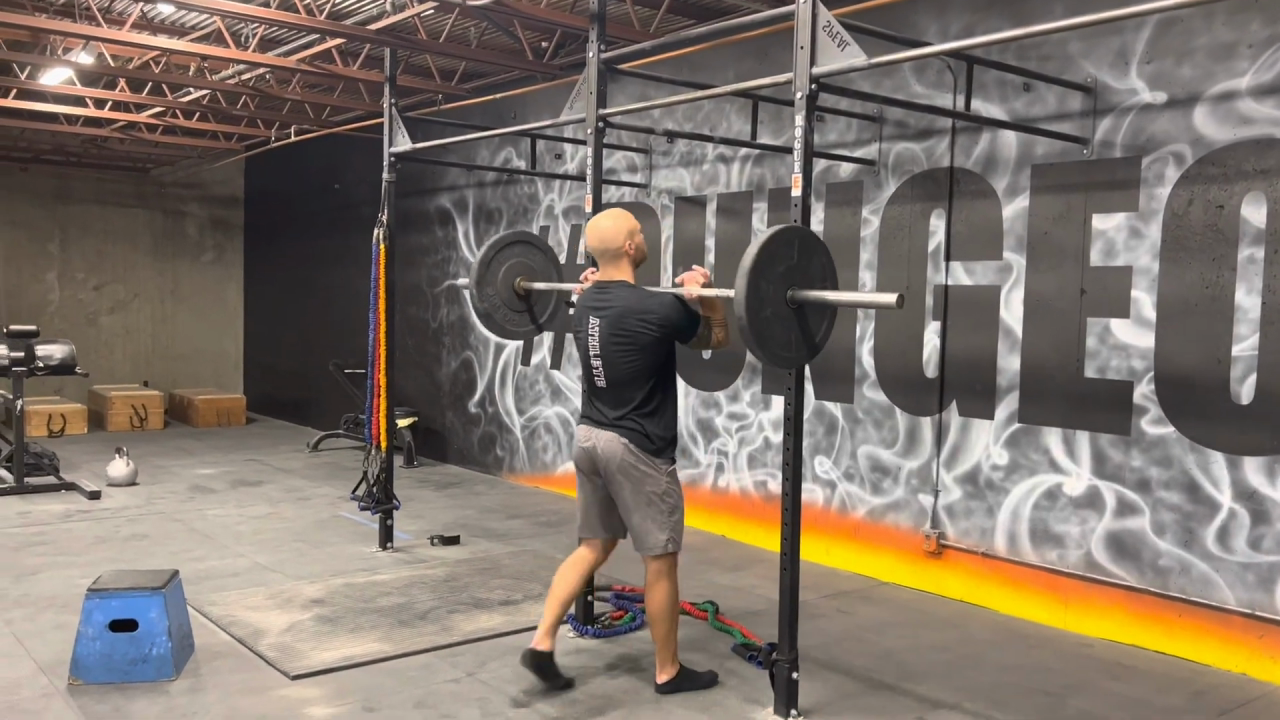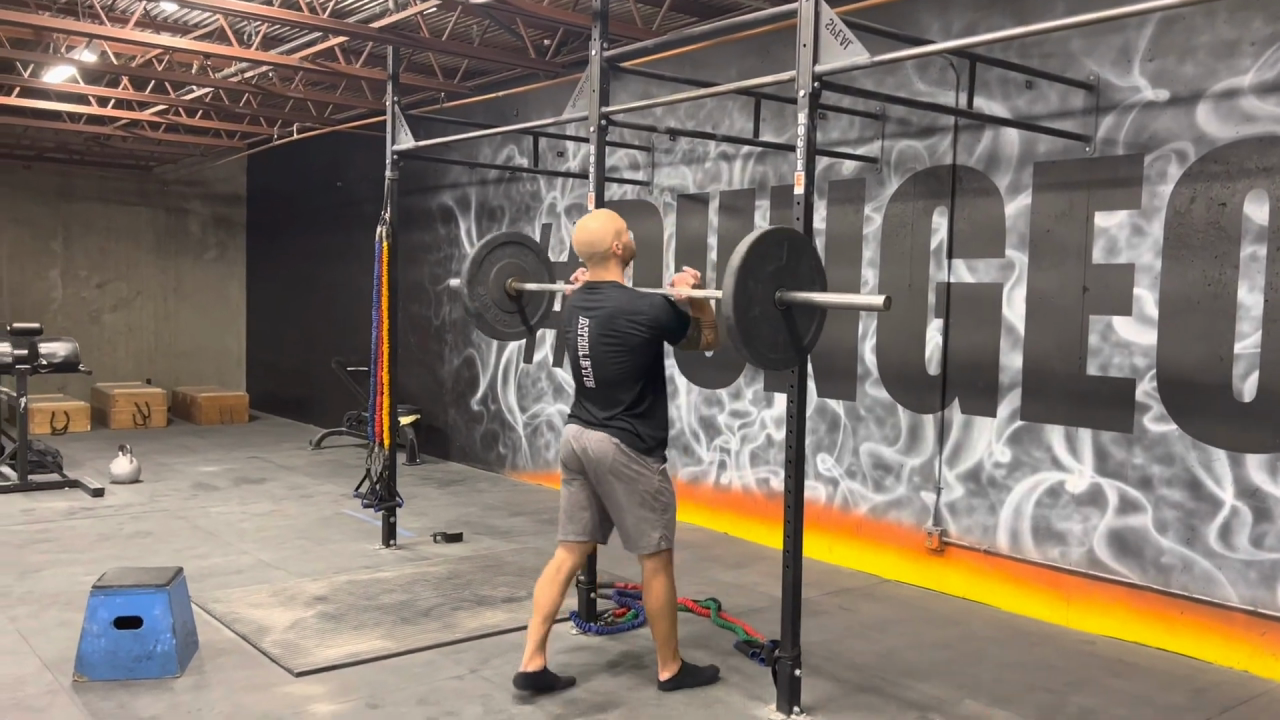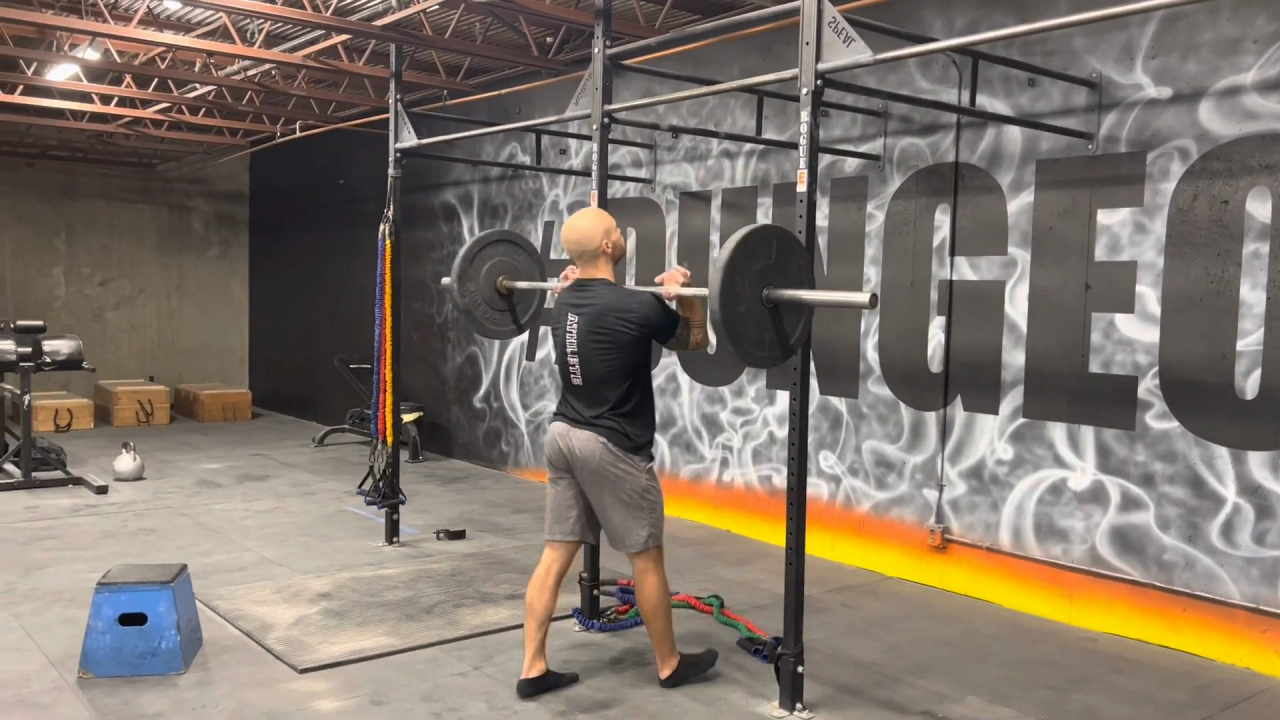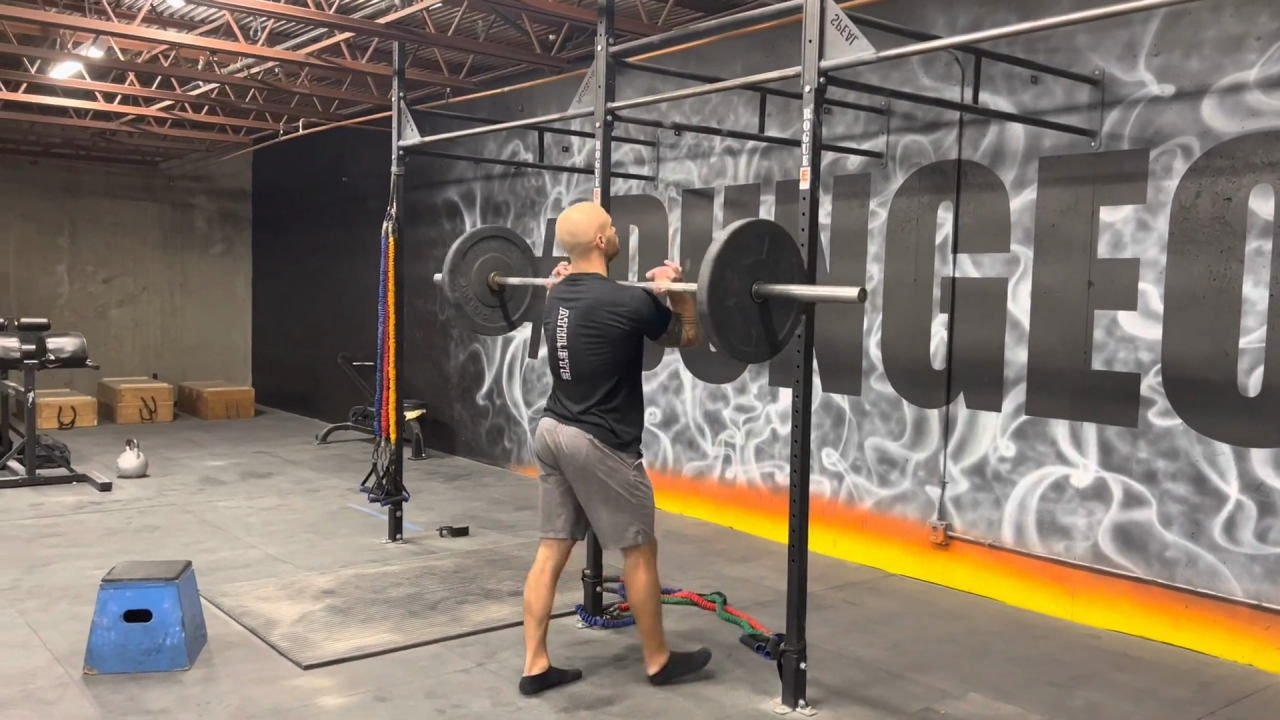
dt=0.1s
person 1, frame 1
left shoulder: (586, 303)
right shoulder: (658, 308)
right elbow: (718, 338)
right wrist: (706, 297)
left hip: (590, 437)
right hip: (637, 448)
left knee: (592, 547)
right knee: (661, 561)
left ankle: (541, 645)
right ankle: (669, 672)
person 1, frame 2
left shoulder: (575, 303)
right shoulder: (648, 309)
right elbow: (708, 340)
right wrist: (696, 298)
left hip: (578, 437)
right hip: (628, 448)
left knee: (570, 552)
right knee: (656, 559)
left ankle: (533, 662)
right ankle: (670, 668)
person 1, frame 3
left shoulder: (564, 301)
right shoulder: (637, 307)
right elbow: (696, 340)
right wrist: (684, 296)
left hip: (563, 436)
right hip: (612, 448)
left knee: (556, 554)
right knee: (647, 557)
left ankle: (533, 668)
right ankle: (669, 664)
person 1, frame 4
left shoulder: (557, 296)
right shoulder: (628, 302)
right elbow: (687, 336)
right wrist: (676, 292)
left hip: (552, 432)
right hip: (600, 443)
left knee: (551, 551)
right knee: (639, 552)
left ankle: (535, 665)
right ankle: (658, 660)
